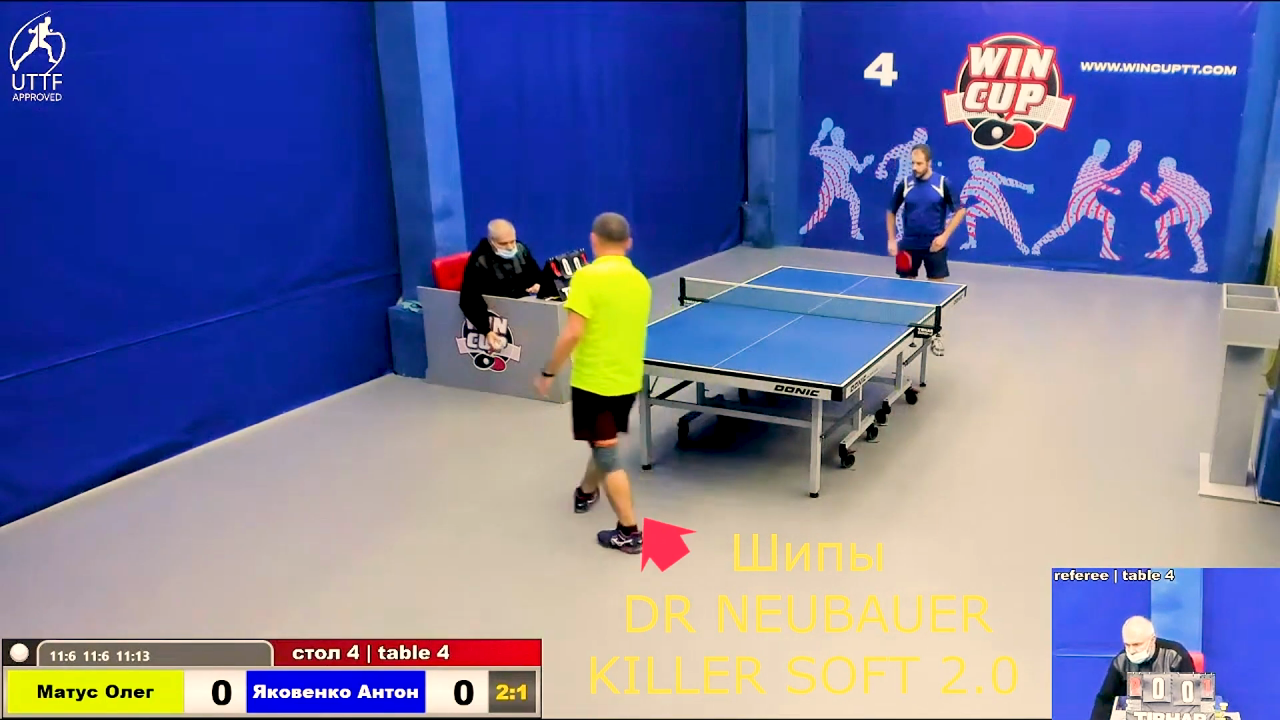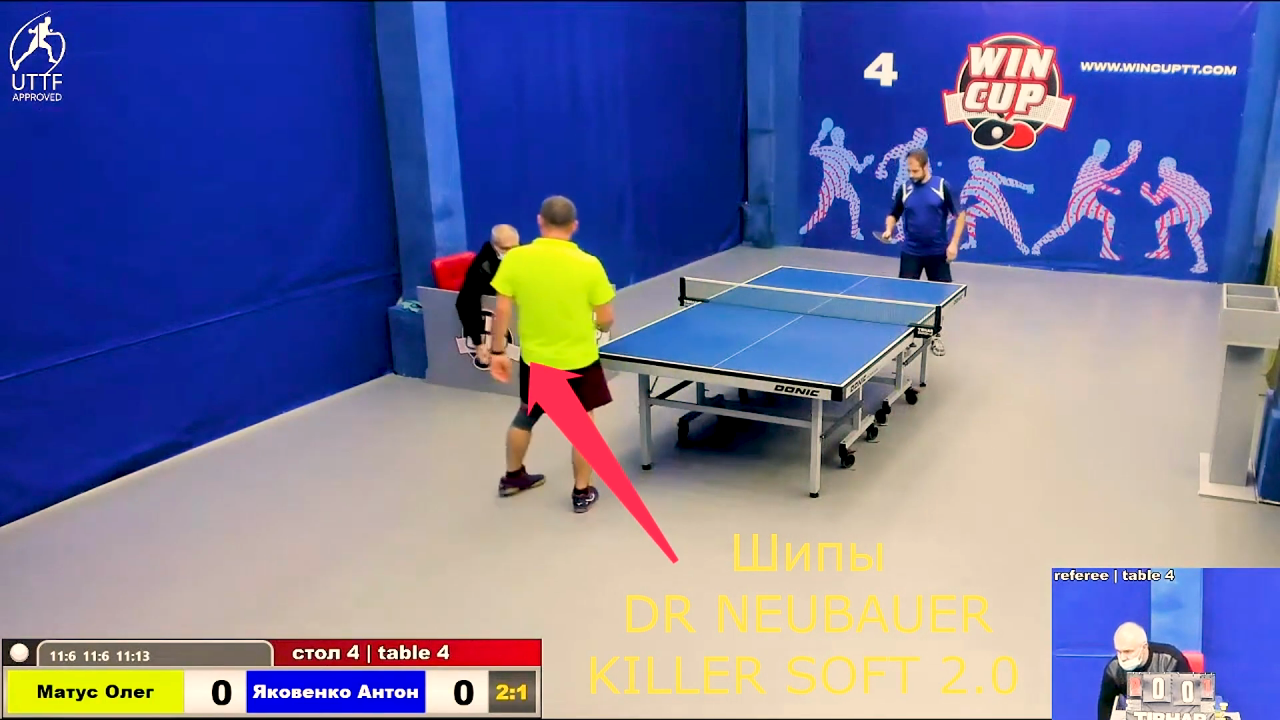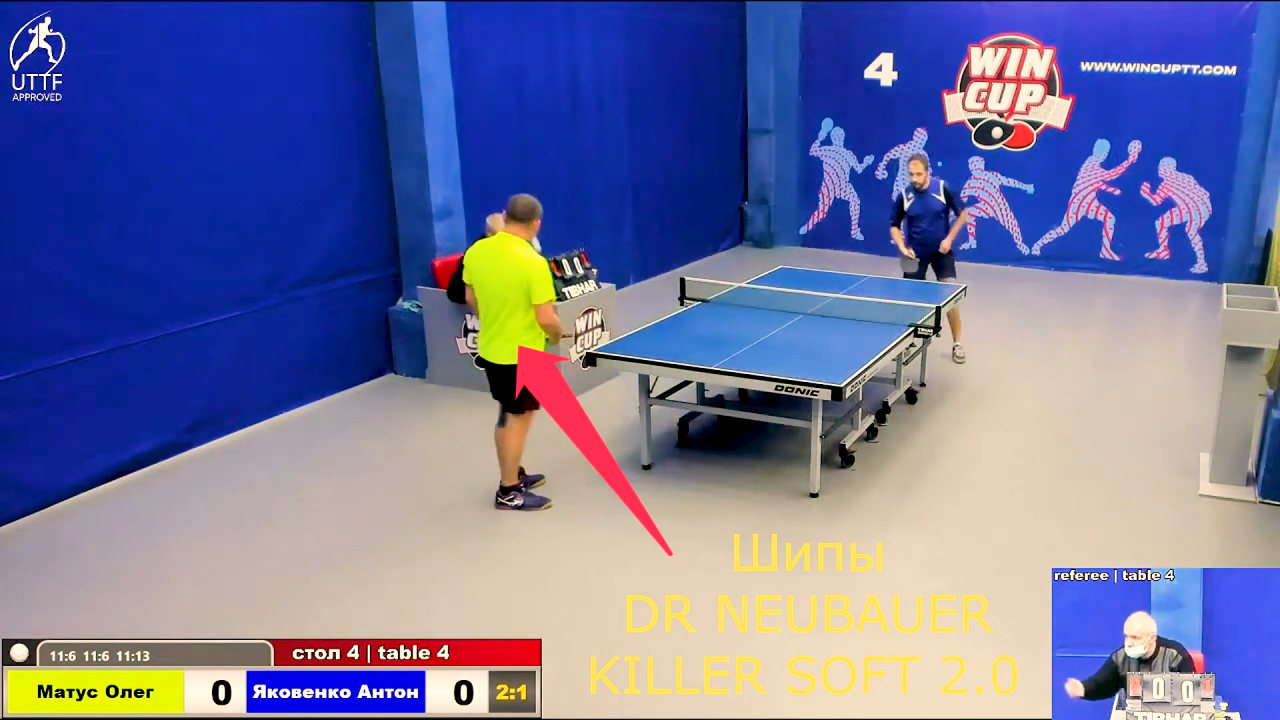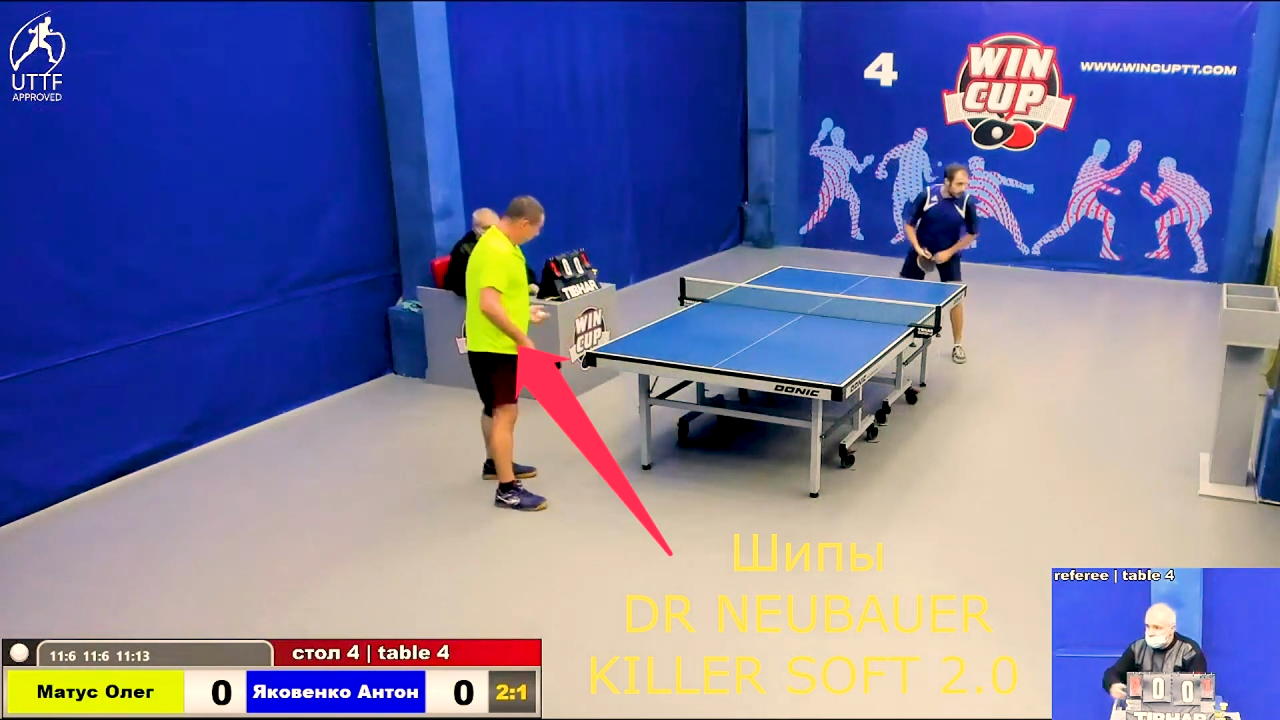
dt=0.7s
person 1, frame 1
left shoulder: (588, 276)
right shoulder: (640, 282)
left elbow: (573, 333)
left wrist: (548, 373)
left hip: (594, 381)
right hip: (629, 381)
left knee: (607, 454)
right knee: (605, 444)
left ankle: (629, 531)
right ankle: (587, 492)
person 1, frame 2
left shoulder: (515, 259)
right shoulder: (587, 265)
left elbow: (502, 311)
right elbow: (606, 317)
left wrist: (497, 351)
right wrist: (606, 322)
left hip: (535, 360)
right hip: (579, 361)
left knee: (525, 416)
left ankle: (512, 476)
right ankle: (582, 492)
person 1, frame 3
left shoulder: (476, 251)
right shoulder: (533, 263)
left elbow: (471, 299)
right elbow: (545, 318)
right wrist: (558, 334)
left hip: (490, 350)
right hip: (522, 356)
left knee: (507, 416)
right knee: (519, 422)
left ankle: (512, 476)
right ankle: (509, 492)
person 1, frame 4
left shoulder: (507, 245)
right shoulder: (496, 251)
right elbow: (488, 304)
left wrist: (527, 312)
right wrist: (521, 337)
left hip: (503, 345)
right hip: (493, 347)
left knee: (496, 408)
right knee: (506, 414)
left ankle: (498, 463)
right ankle: (508, 485)
person 2, frame 1
left shoulder: (942, 183)
right shoulder: (905, 184)
left elbow: (960, 211)
right elbow: (891, 211)
left wrist: (945, 235)
right wrist: (892, 240)
left hip: (934, 245)
right hip: (909, 245)
left ankle: (935, 335)
person 2, frame 2
left shoulder: (942, 186)
right shoulder: (905, 188)
left elbow: (960, 215)
right elbow: (893, 215)
left wrist: (954, 244)
right wrist: (889, 229)
left hip: (938, 252)
right hip: (911, 252)
left ankle: (935, 336)
person 2, frame 3
left shoulder: (942, 188)
right shoulder: (904, 195)
left elbow: (963, 214)
right elbow: (894, 225)
left wrist: (949, 238)
right wrist: (902, 247)
left hip: (941, 250)
right hip: (916, 253)
left ankle: (957, 343)
person 2, frame 4
left shoulder: (967, 203)
right shoulder: (927, 195)
left elbow: (971, 236)
right elbow: (908, 223)
left wrist: (948, 253)
right wrist: (917, 248)
left hip: (948, 254)
right hip: (921, 252)
left ankle: (958, 345)
